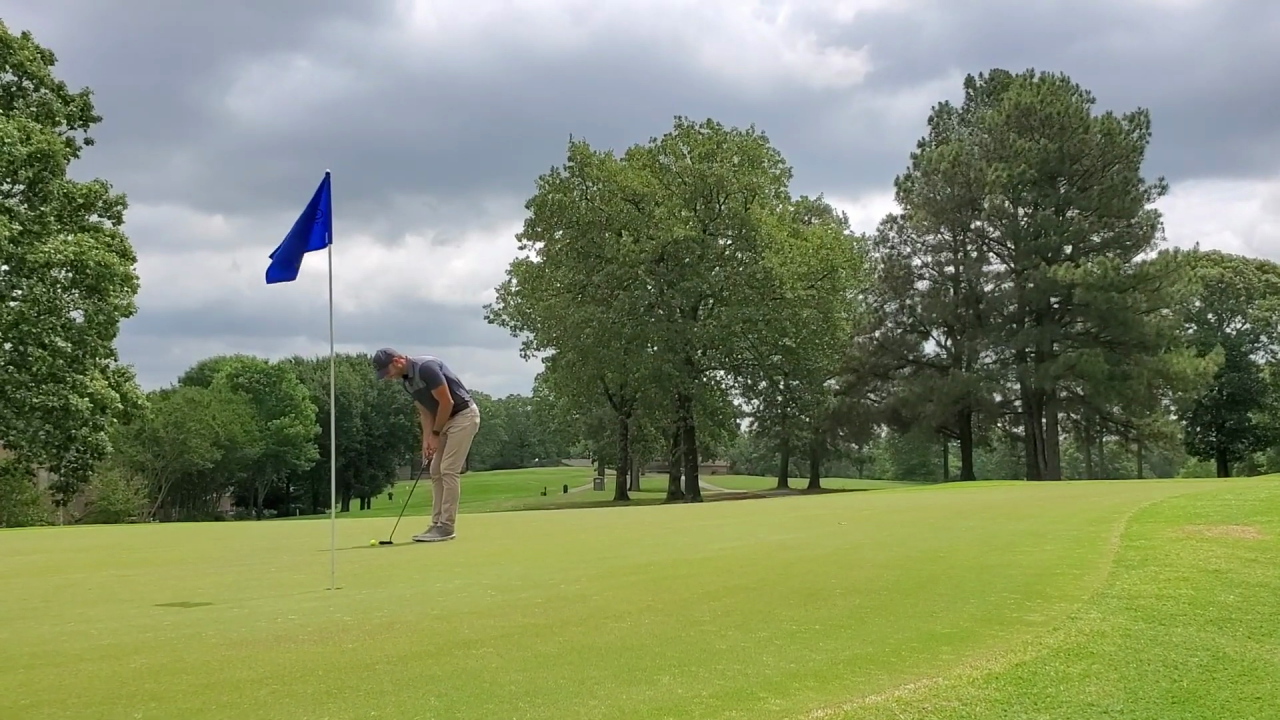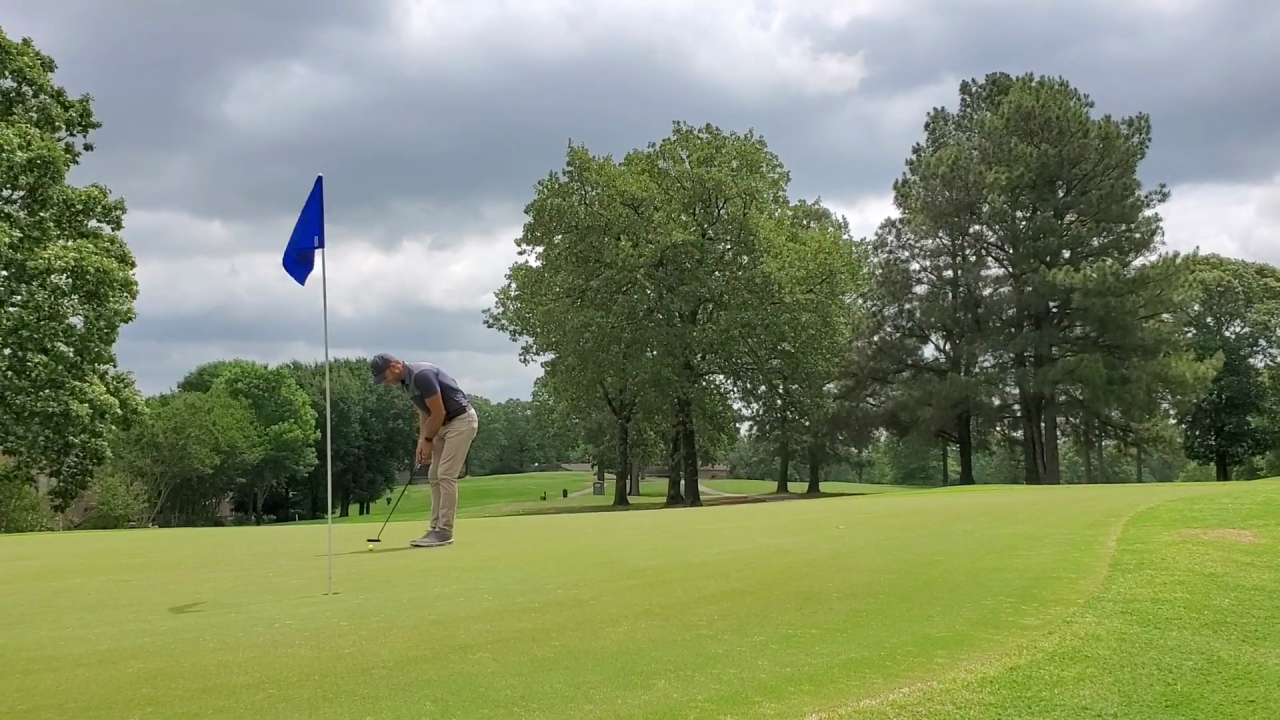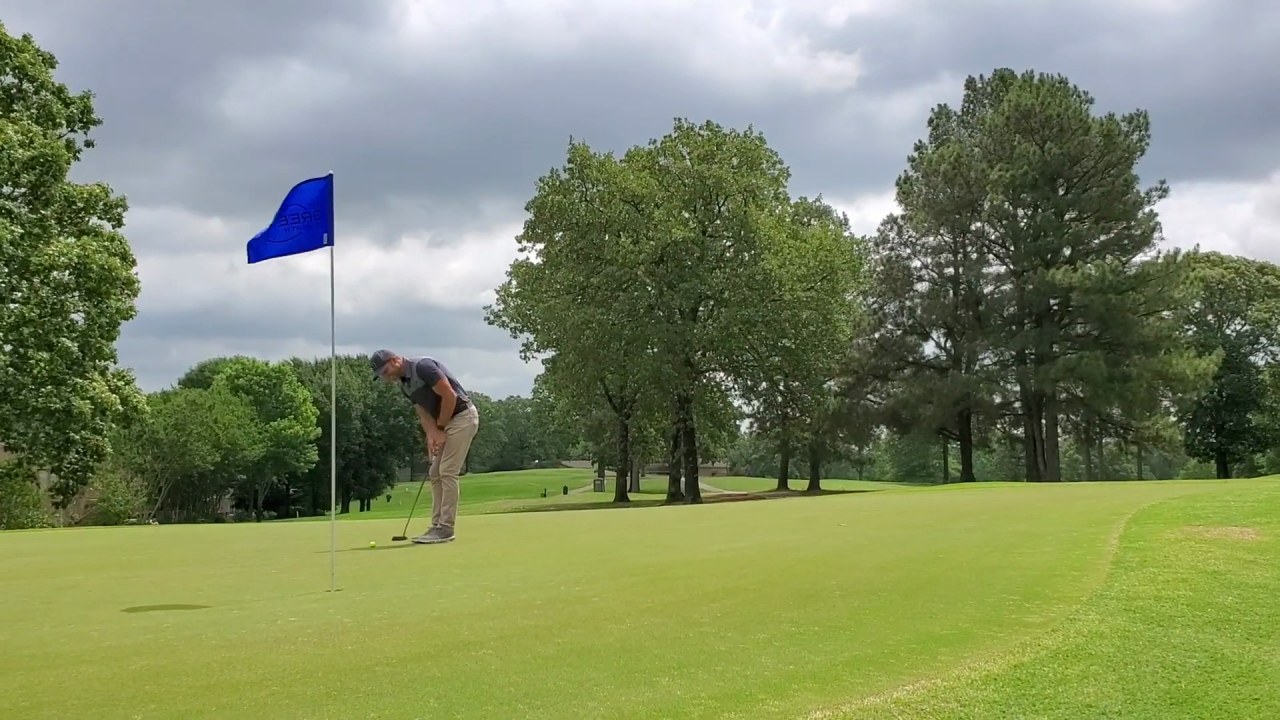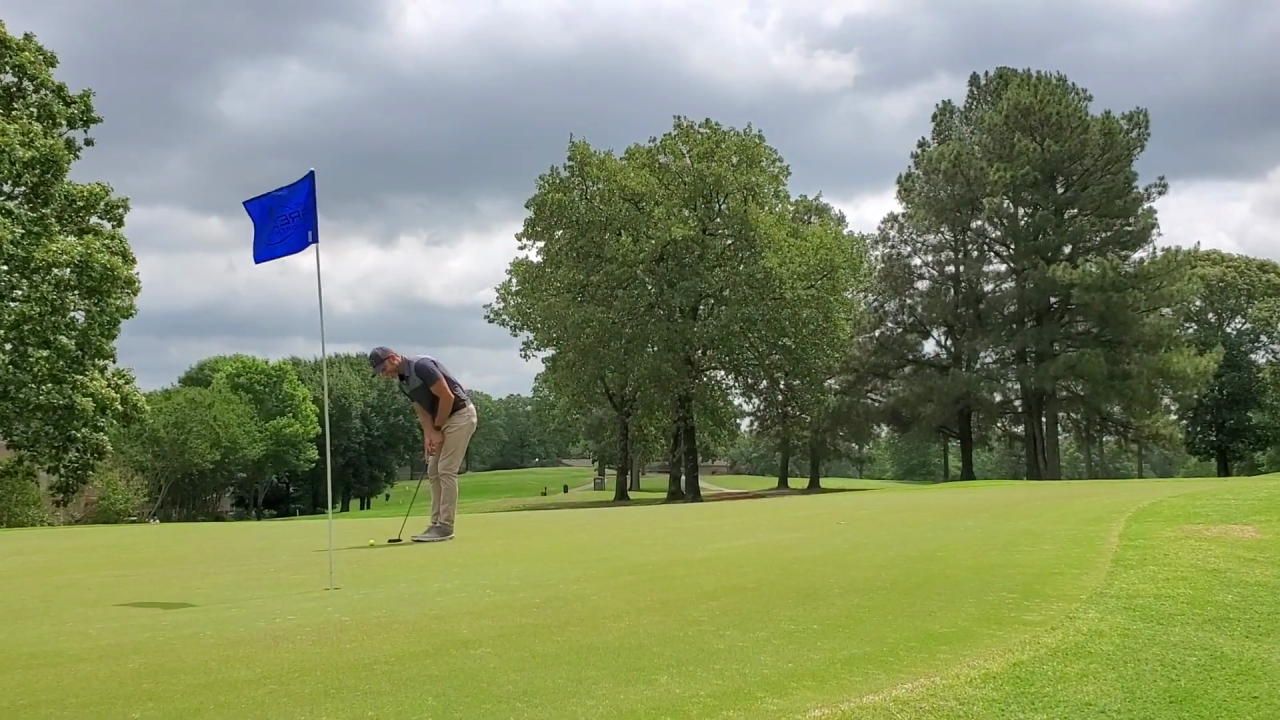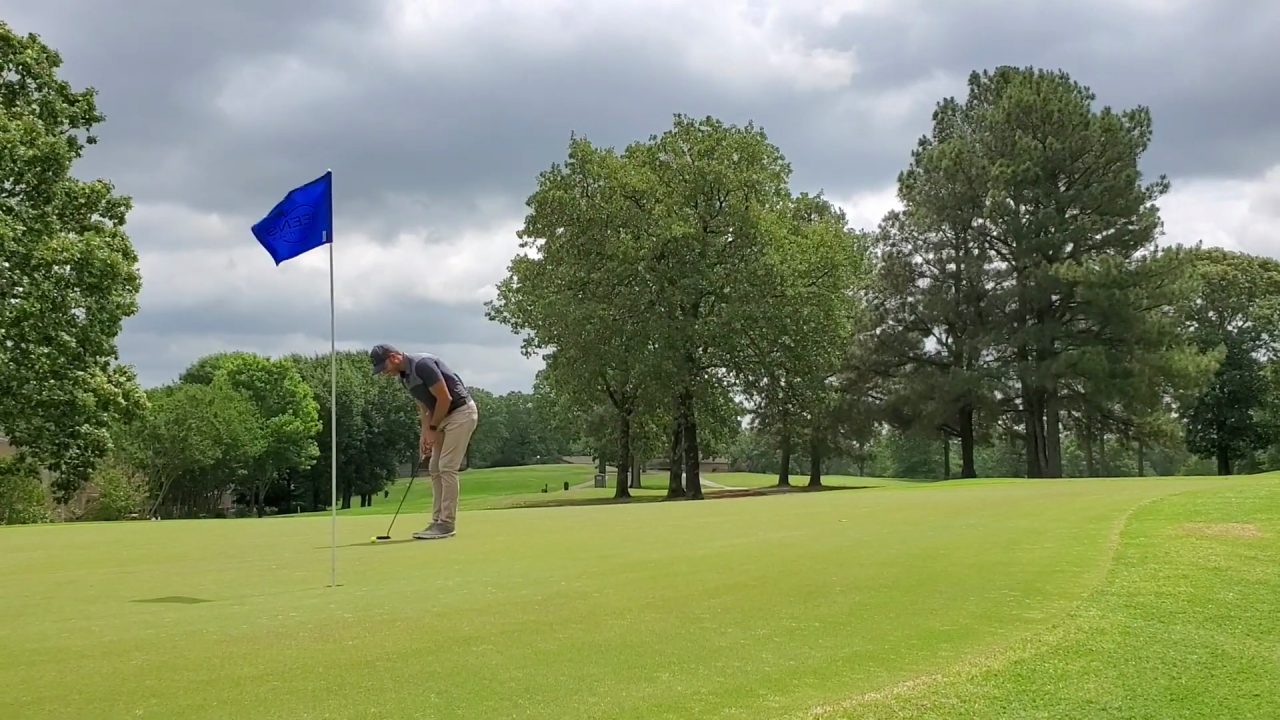
dt=0.5s
person 1, frame 1
left shoulder: (426, 367)
right shoulder: (406, 381)
left elbow: (447, 402)
right elbow: (425, 412)
left wrist: (435, 434)
right wrist: (426, 439)
left hip: (463, 415)
right hip: (446, 419)
left knee: (449, 470)
right knee: (437, 472)
left ankle: (447, 527)
right ankle: (437, 524)
person 1, frame 2
left shoulder: (421, 375)
right shoulder: (406, 383)
left elbow: (438, 411)
right elbow: (425, 413)
left wrist: (428, 441)
right wrist: (421, 441)
left hip: (461, 420)
right hip: (445, 423)
left knee: (446, 475)
right knee: (435, 477)
left ankle: (445, 532)
right ankle: (435, 529)
person 1, frame 3
left shoulder: (423, 366)
right shoulder: (404, 384)
left elbow: (450, 396)
right elbow: (424, 414)
left wrist: (440, 430)
right wrist: (431, 436)
left hip: (462, 417)
right hip: (445, 420)
left knee: (448, 472)
right knee: (436, 474)
left ankle: (446, 528)
right ankle: (437, 525)
person 1, frame 4
left shoulder: (421, 365)
right shoulder: (402, 382)
left elbow: (447, 397)
right elbow: (423, 412)
left wrist: (437, 430)
right wrist: (428, 435)
left hip: (460, 415)
right hip: (443, 419)
left knee: (446, 470)
right knee: (434, 472)
left ankle: (446, 526)
right ankle: (437, 524)
person 1, frame 5
left shoulder: (422, 364)
right shoulder: (404, 377)
left elbow: (445, 398)
right elbow: (424, 407)
left wrist: (432, 429)
right wrist: (424, 433)
left hip: (461, 412)
right hip: (444, 416)
left knee: (447, 467)
right knee: (436, 469)
left ankle: (447, 523)
right ankle: (438, 521)
